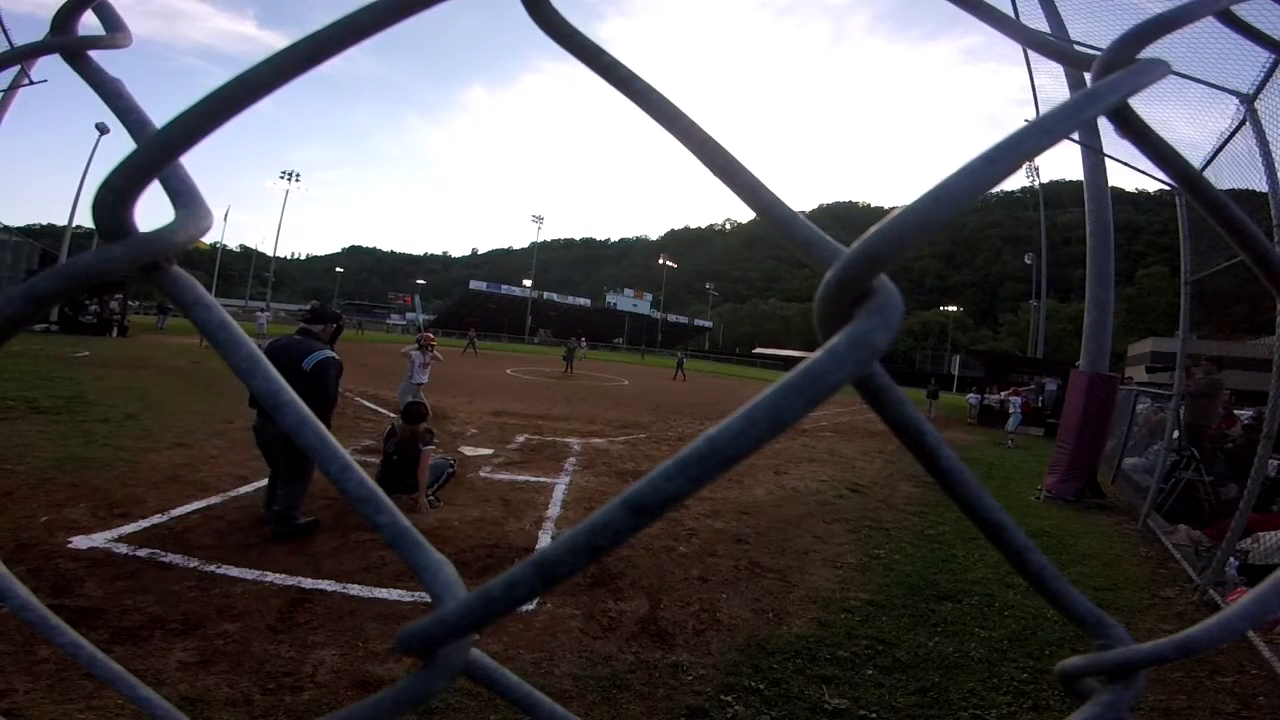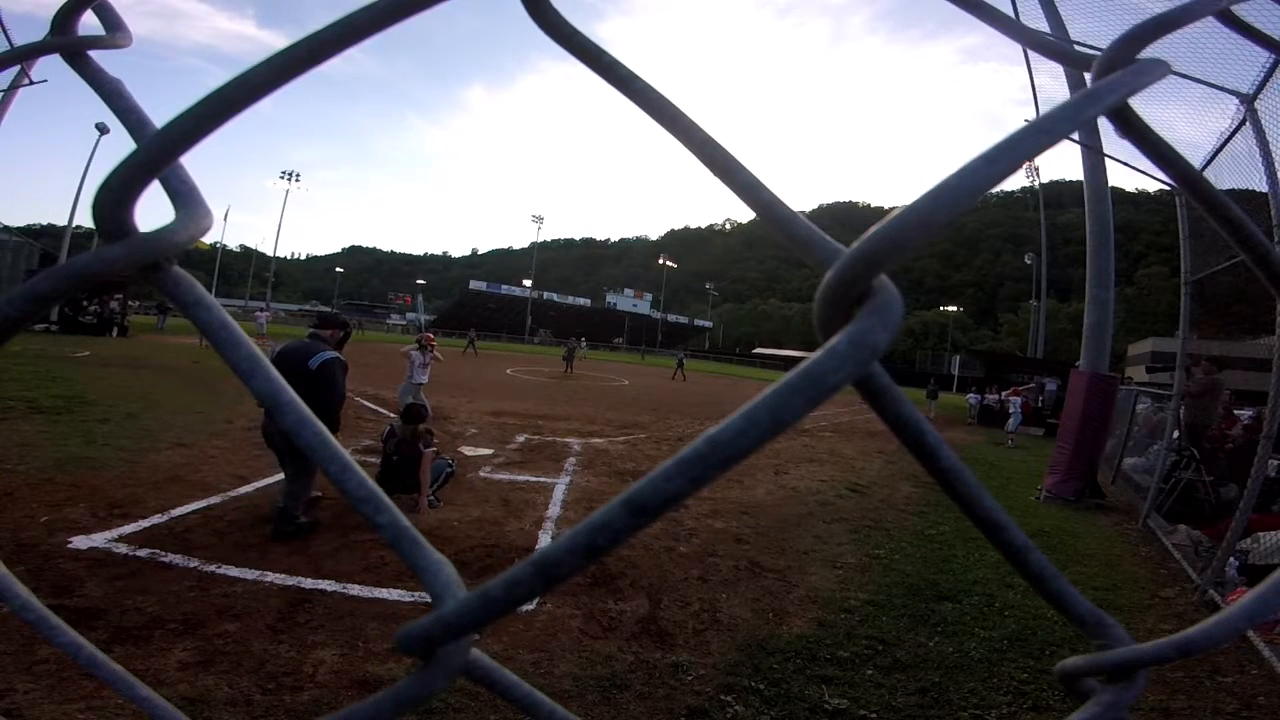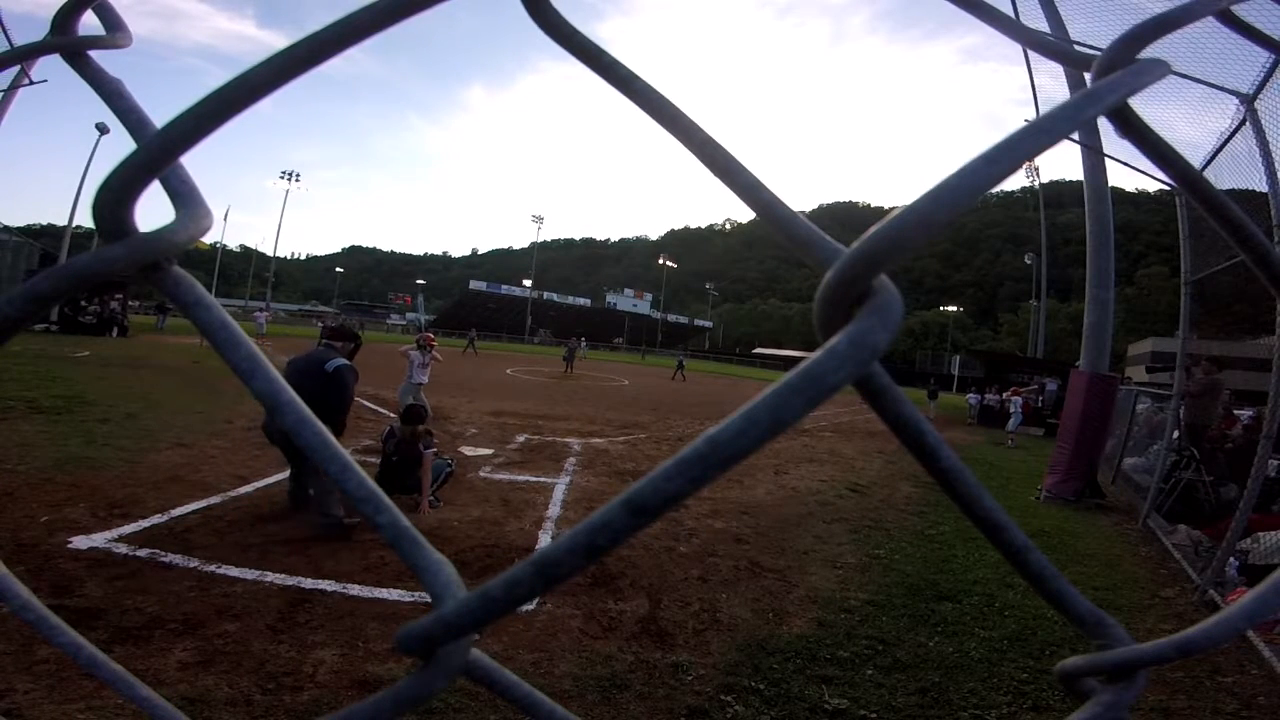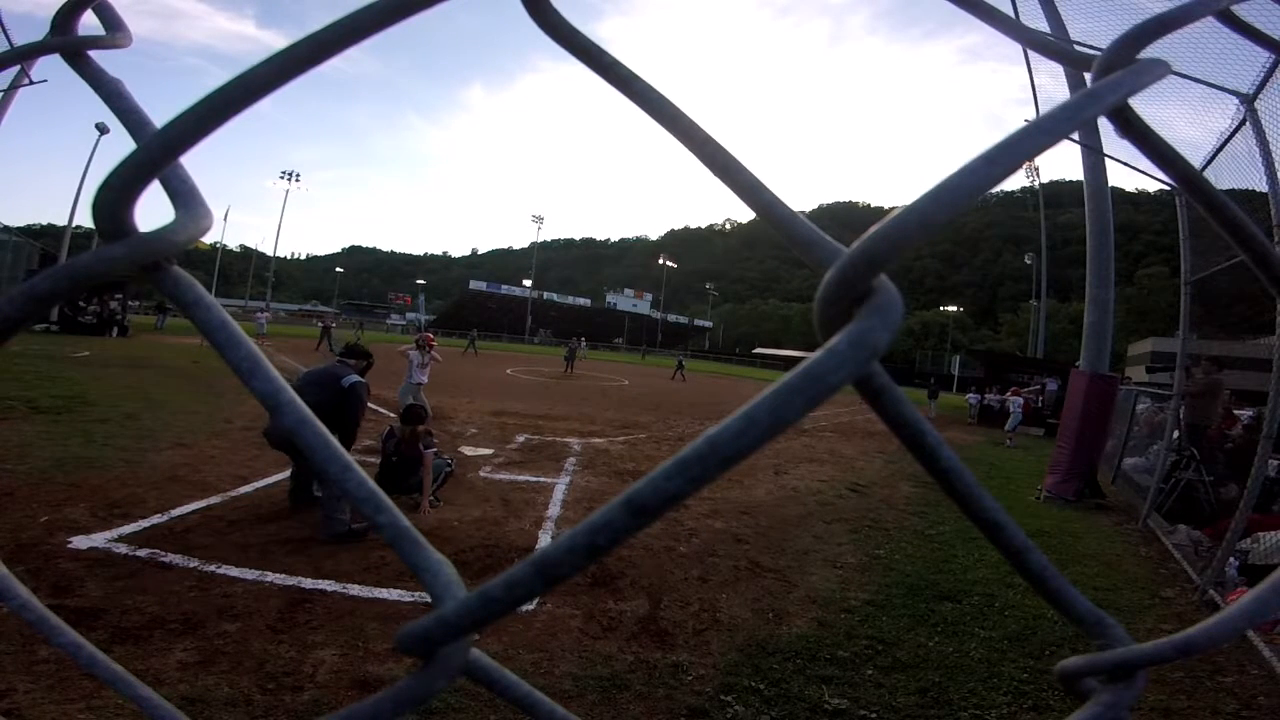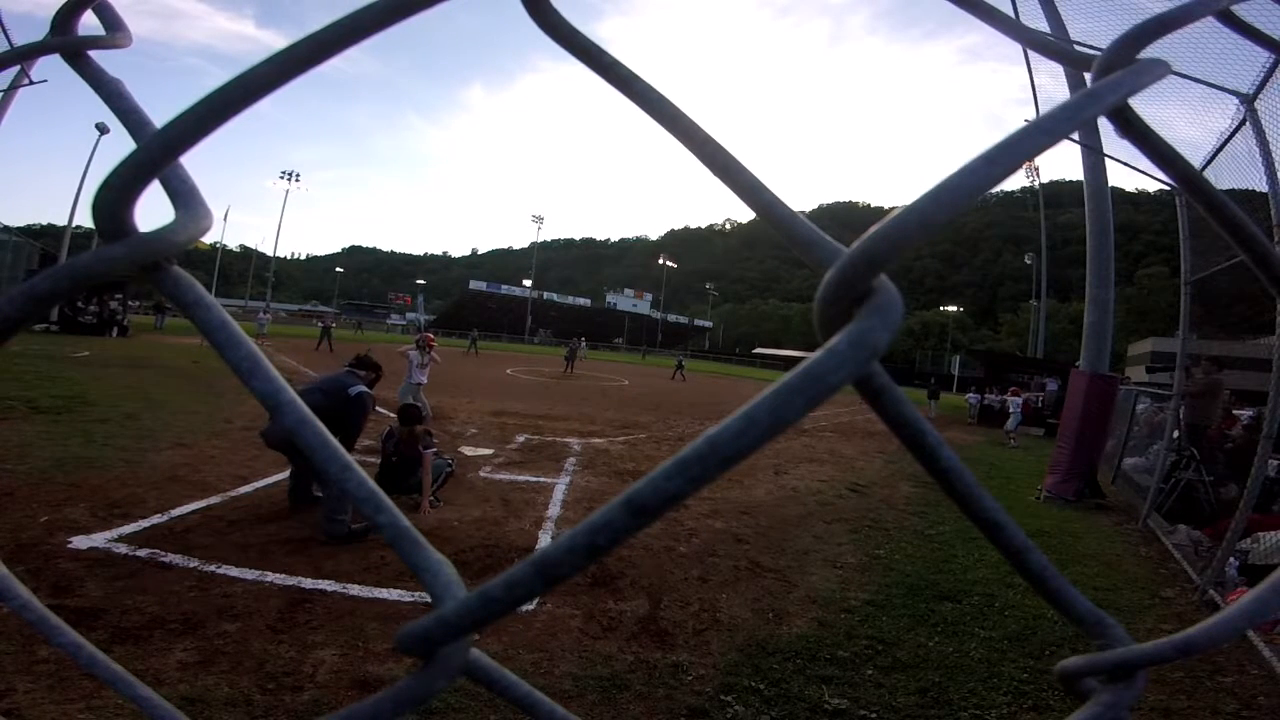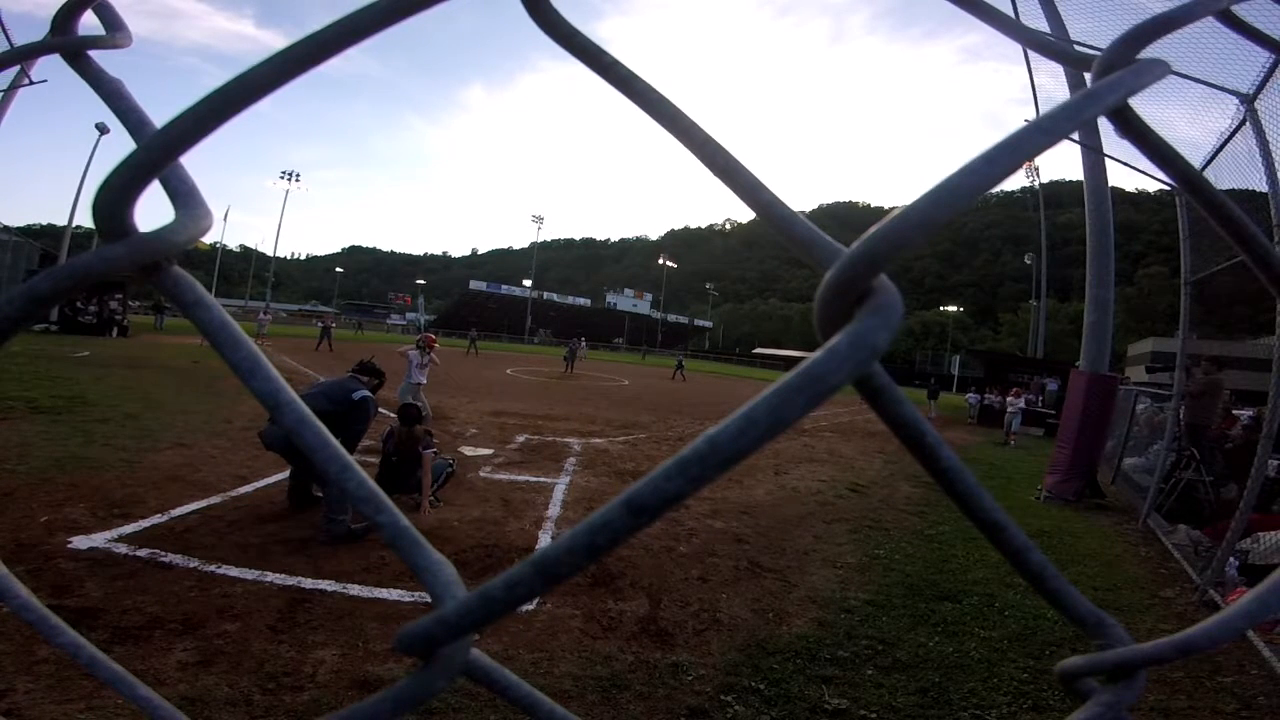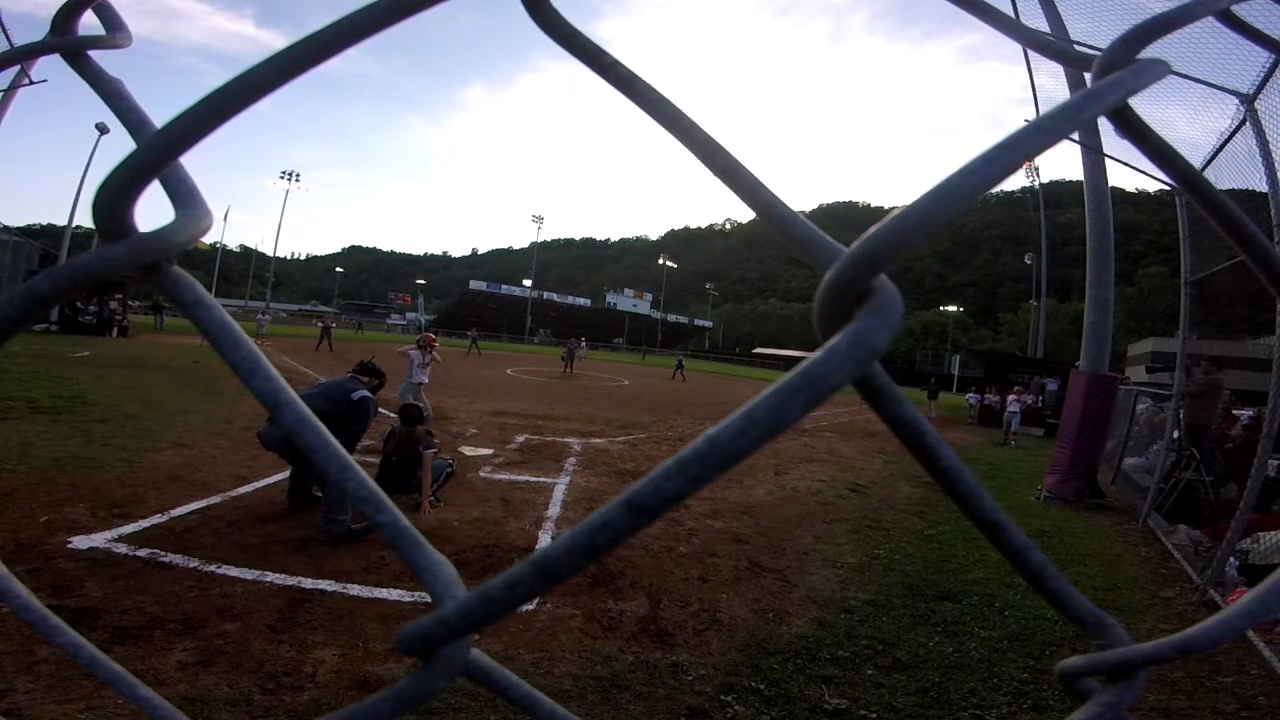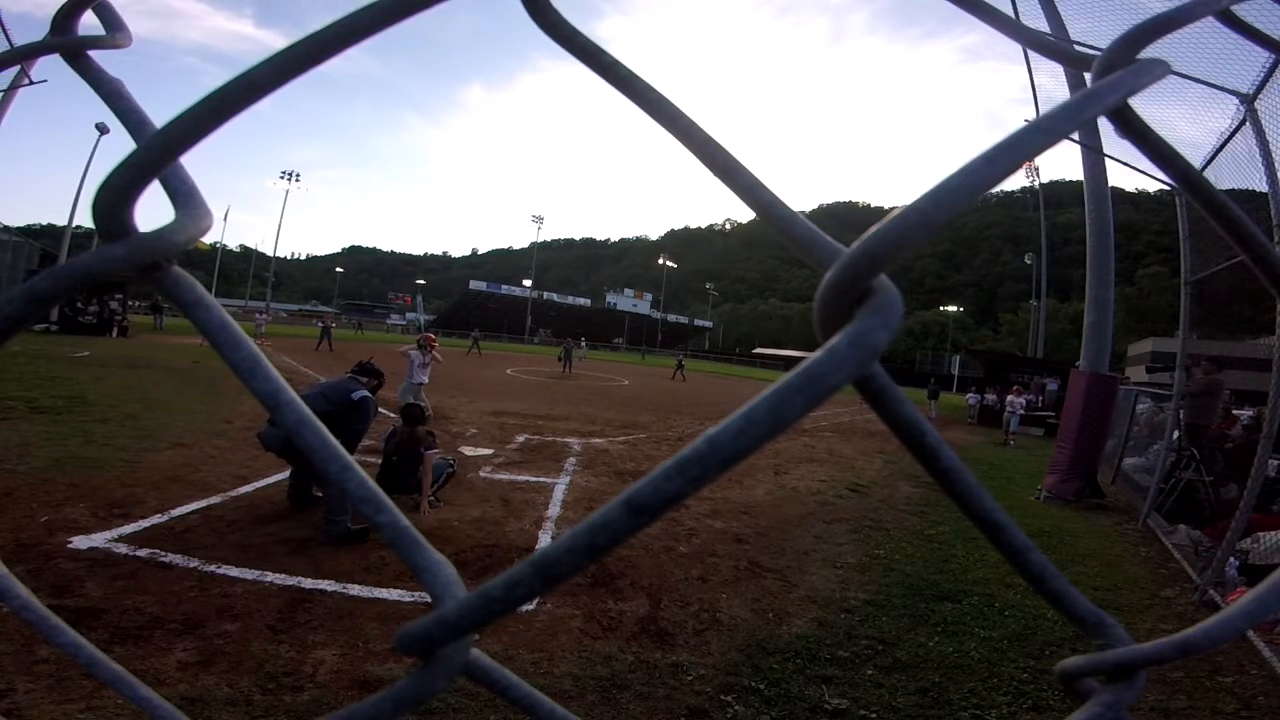
dt=0.3s
person 1, frame 1
left shoulder: (273, 345)
right shoulder: (324, 358)
right elbow: (325, 401)
left hip: (265, 423)
left knee: (278, 470)
right knee: (296, 476)
left ankle: (273, 509)
right ankle: (285, 522)
person 1, frame 2
left shoulder: (284, 349)
right shoulder: (330, 359)
right elbow: (332, 400)
right wrist: (332, 429)
left hip: (272, 421)
left knee: (293, 467)
right knee: (303, 473)
left ankle: (299, 500)
right ankle: (286, 521)
person 1, frame 3
left shoulder: (299, 359)
right shoulder: (342, 367)
right elbow: (341, 405)
right wrist: (336, 431)
left hip: (274, 421)
left knee: (301, 461)
right knee: (324, 469)
left ankle: (300, 498)
right ankle: (331, 519)
person 1, frame 4
left shoulder: (313, 372)
right shoulder: (355, 384)
right elbow: (351, 422)
right wrist: (343, 448)
left hip: (277, 426)
left knee: (305, 458)
left ankle: (301, 496)
right ankle: (338, 527)
person 1, frame 5
left shoulder: (325, 379)
right shoulder: (362, 394)
right elbow: (351, 432)
left hip: (275, 428)
left knee: (306, 459)
left ankle: (300, 497)
right ankle: (338, 528)
person 1, frame 6
left shoulder: (328, 384)
right shoulder: (365, 399)
right elbow: (351, 439)
left hip: (273, 430)
left knee: (305, 459)
left ankle: (300, 497)
right ankle: (338, 529)
person 1, frame 7
left shoulder: (328, 384)
right shoulder: (364, 400)
right elbow: (350, 439)
left hip: (271, 430)
left knee: (307, 458)
left ankle: (300, 498)
right ankle: (338, 530)
person 1, frame 8
left shoulder: (328, 384)
right shoulder: (365, 400)
right elbow: (351, 440)
left hip: (272, 430)
left knee: (308, 458)
left ankle: (300, 497)
right ankle: (337, 530)
